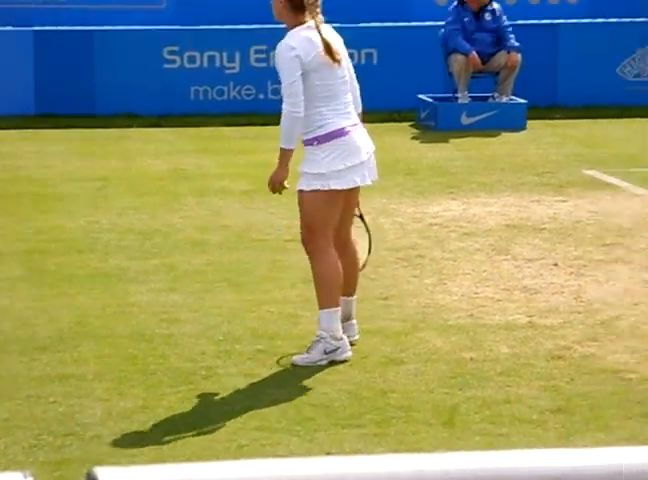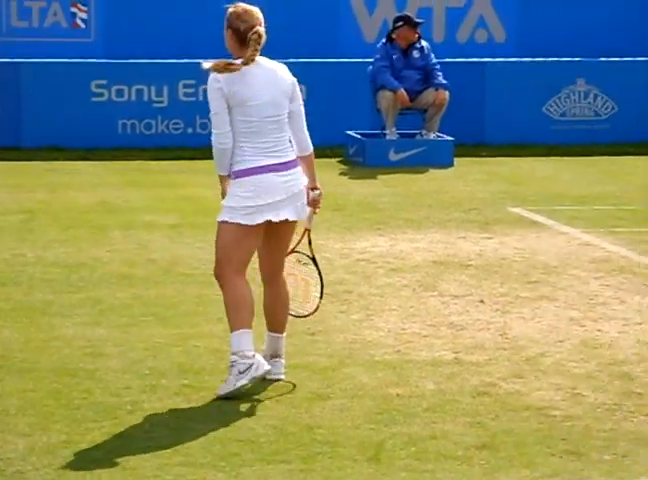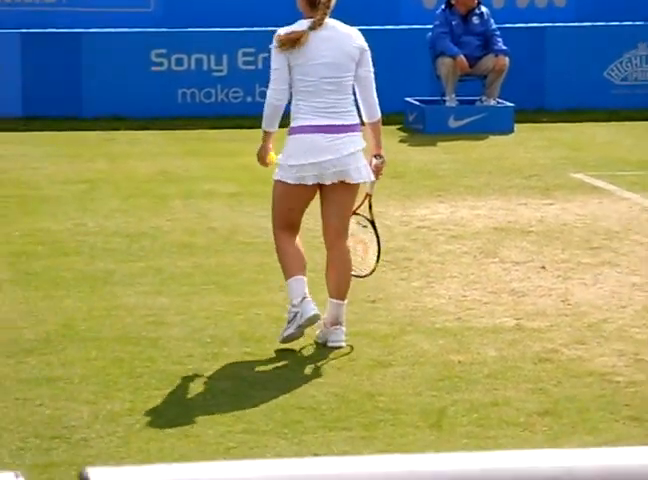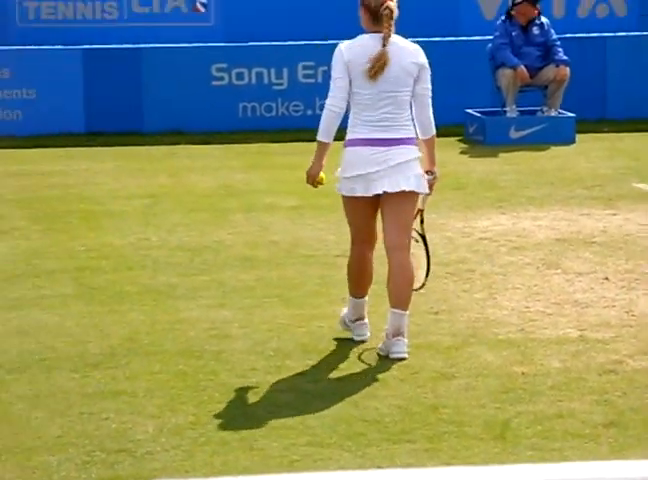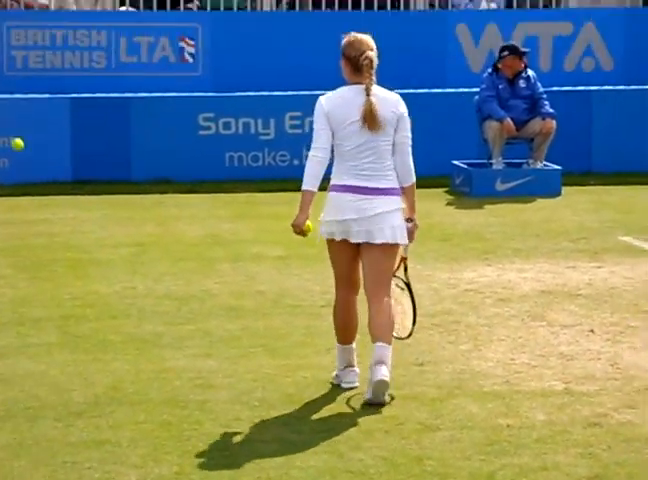
dt=0.2s
person 1, frame 1
left shoulder: (289, 47)
right shoulder: (330, 35)
left elbow: (293, 112)
left wrist: (282, 164)
left hip: (326, 151)
right hip: (355, 144)
left knee: (317, 245)
right knee: (340, 239)
left ankle: (331, 340)
right ankle: (346, 320)
person 1, frame 2
left shoulder: (220, 79)
right shoulder: (283, 73)
left elbow: (222, 140)
right elbow: (300, 134)
left wrist: (224, 182)
right wrist: (312, 182)
left hip: (250, 186)
right hip: (289, 183)
left knee: (229, 274)
right knee: (273, 273)
left ankle: (247, 358)
right ankle: (274, 357)
person 1, frame 3
left shoulder: (285, 38)
right shoulder: (354, 38)
left elbow: (277, 95)
right elbow: (369, 99)
left wrist: (265, 141)
right wrist: (377, 148)
left hip: (304, 146)
right hip: (347, 146)
left knee: (284, 231)
right knee: (336, 238)
left ankle: (301, 303)
right ankle: (335, 324)
person 1, frame 4
left shoulder: (346, 51)
right shoulder: (414, 54)
left elbow: (334, 108)
right elbow: (425, 115)
left wrist: (318, 160)
right wrist: (430, 164)
left hip: (360, 157)
right hip: (403, 158)
left knee: (362, 244)
right knee: (398, 249)
left ankle: (357, 317)
right ankle: (397, 335)
person 1, frame 5
left shoulder: (327, 103)
right shoulder: (395, 103)
left elbow: (318, 157)
right elbow: (404, 164)
left wrist: (303, 210)
right wrist: (411, 213)
left hip: (343, 205)
right hip: (385, 206)
left knee: (345, 291)
right knee: (380, 295)
left ankle: (347, 367)
right ankle: (381, 366)
